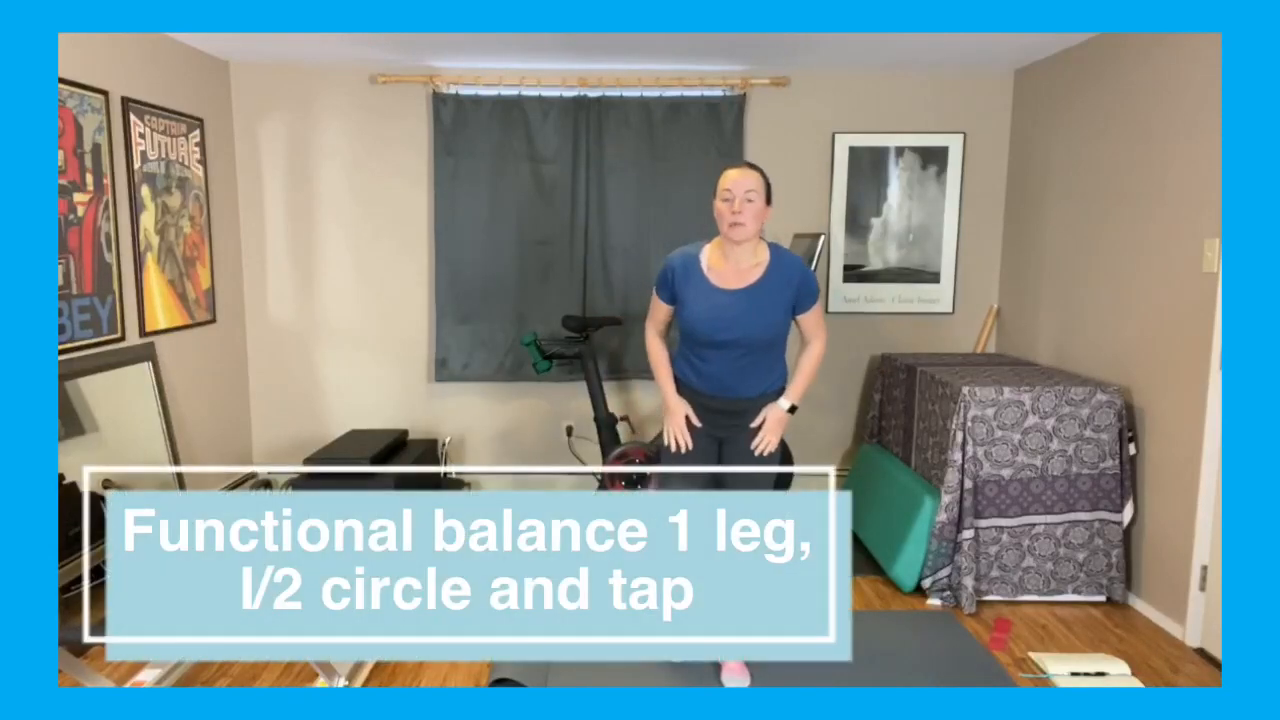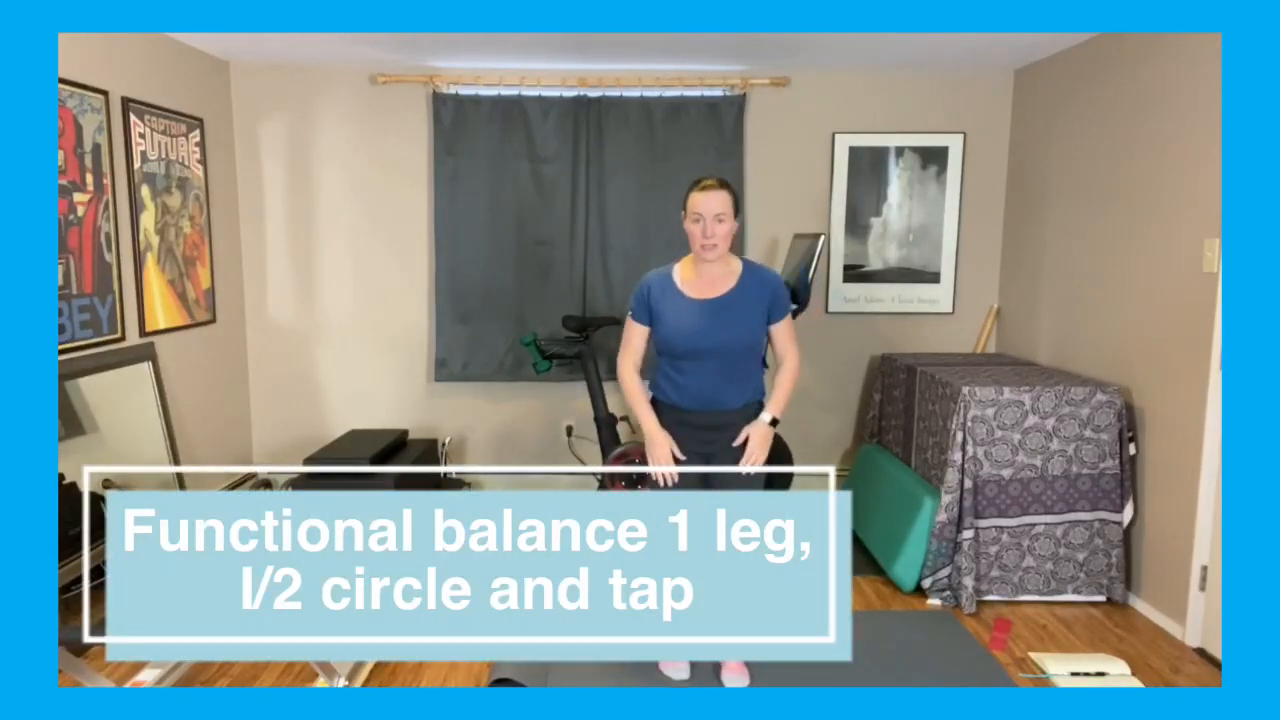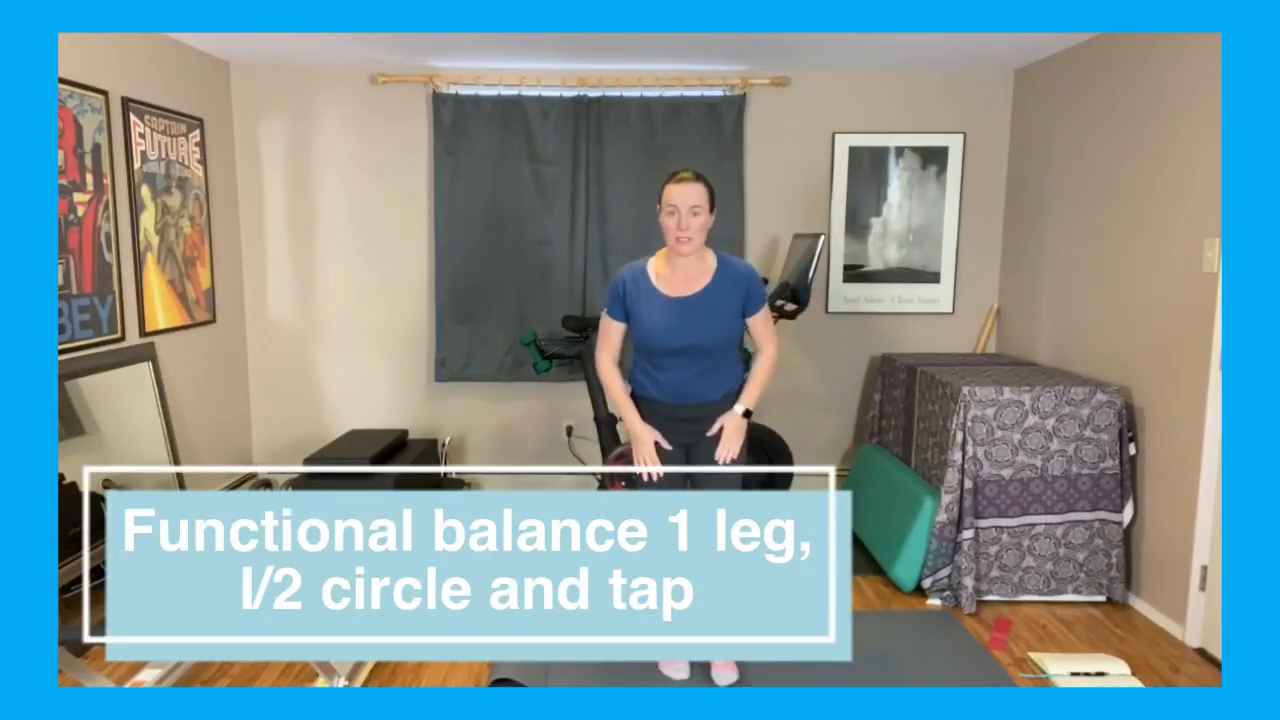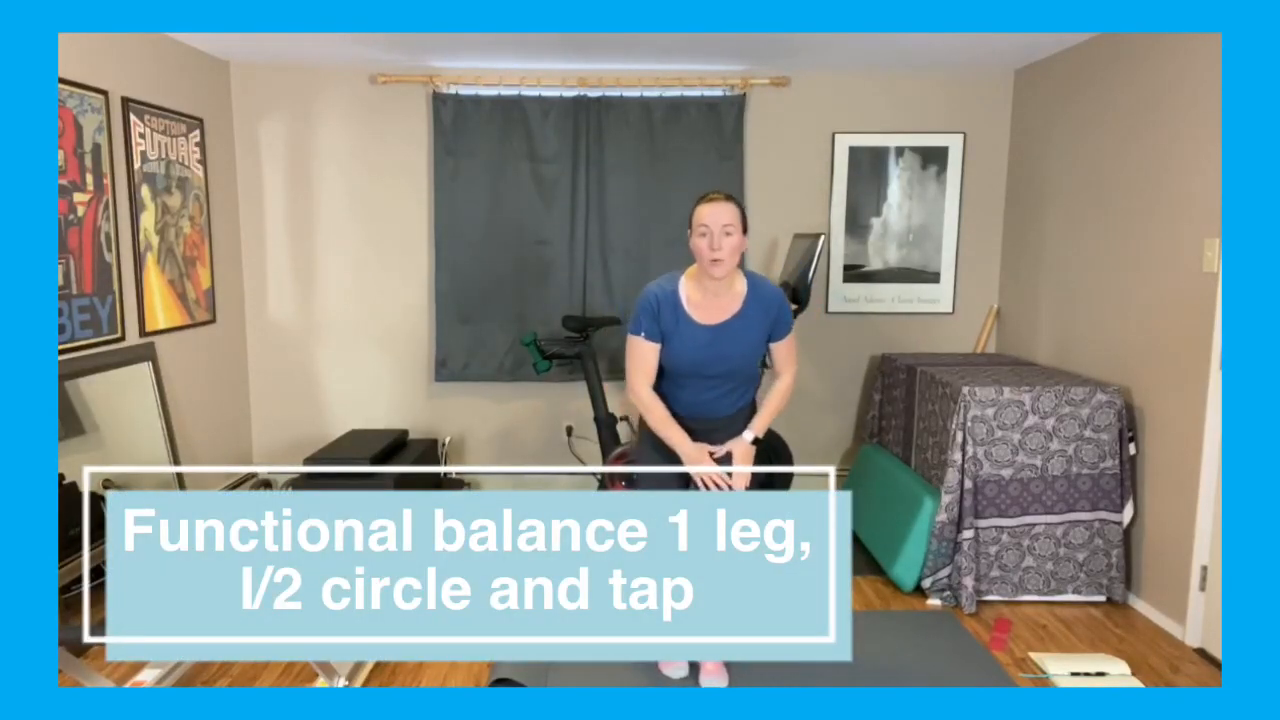
dt=0.7s
person 1, frame 1
left shoulder: (792, 272)
right shoulder: (680, 266)
left elbow: (815, 341)
right elbow: (654, 331)
left wrist: (786, 405)
right wrist: (670, 398)
left hip: (756, 417)
right hip: (693, 411)
person 1, frame 2
left shoulder: (765, 285)
right shoulder: (655, 287)
left elbow: (789, 359)
right elbow: (628, 365)
left wrist: (768, 420)
right wrist: (651, 431)
left hip: (739, 431)
right hip: (674, 430)
person 1, frame 3
left shoulder: (739, 278)
right shoulder: (630, 282)
left elbow: (768, 348)
right elbow: (606, 359)
left wrist: (741, 412)
right wrist: (635, 426)
left hip: (718, 422)
right hip: (656, 424)
person 1, frame 4
left shoulder: (768, 299)
right shoulder: (657, 298)
left elbow: (785, 374)
right elbow: (639, 387)
left wrist: (750, 438)
right wrist: (686, 449)
left hip: (731, 433)
right hip: (664, 432)
